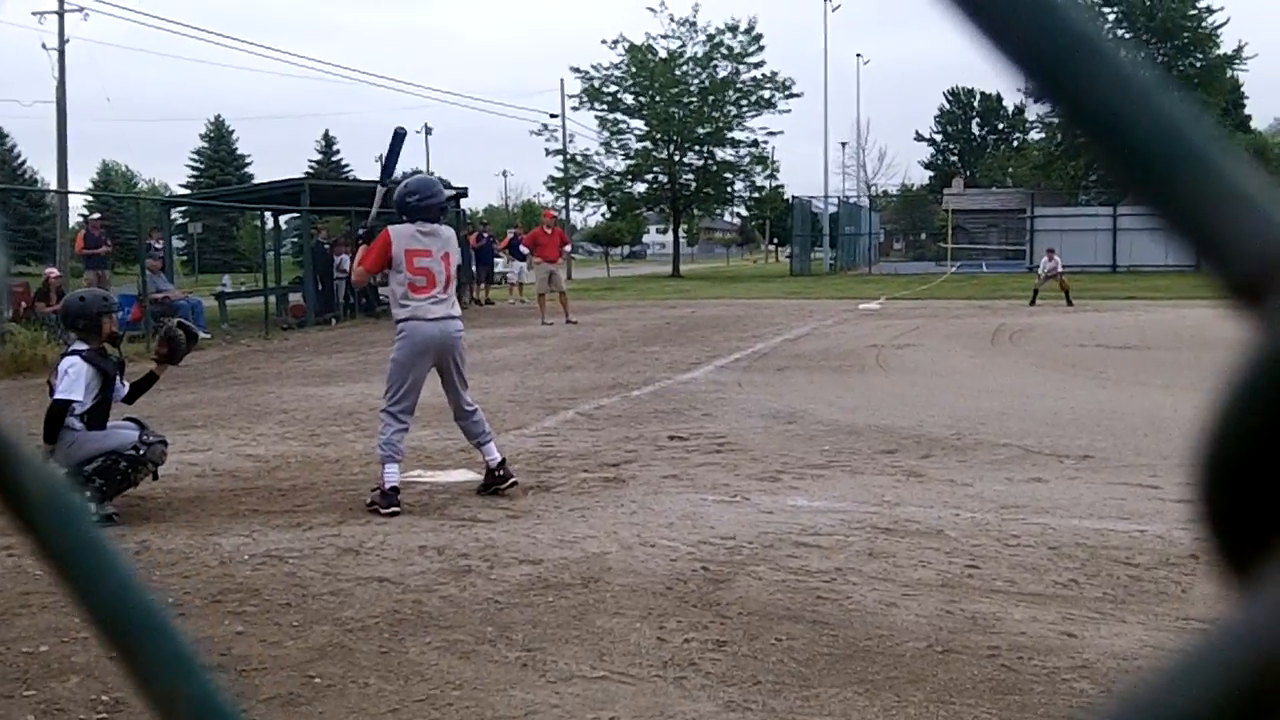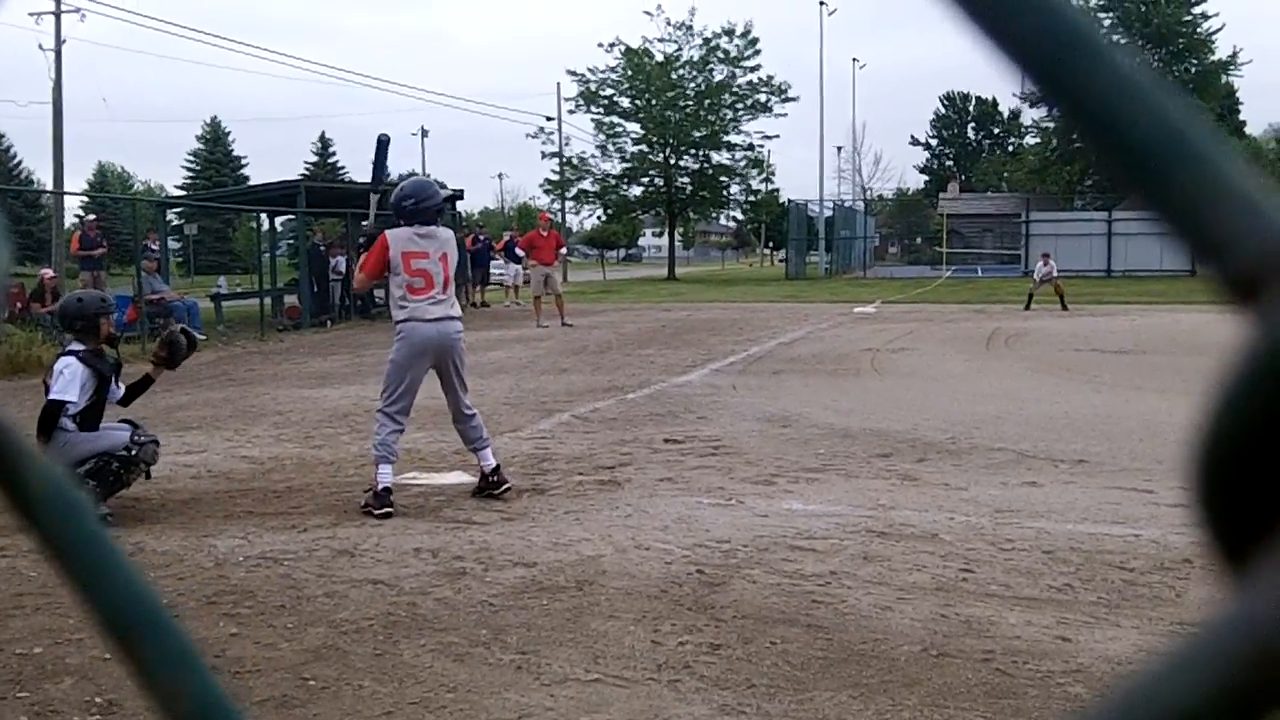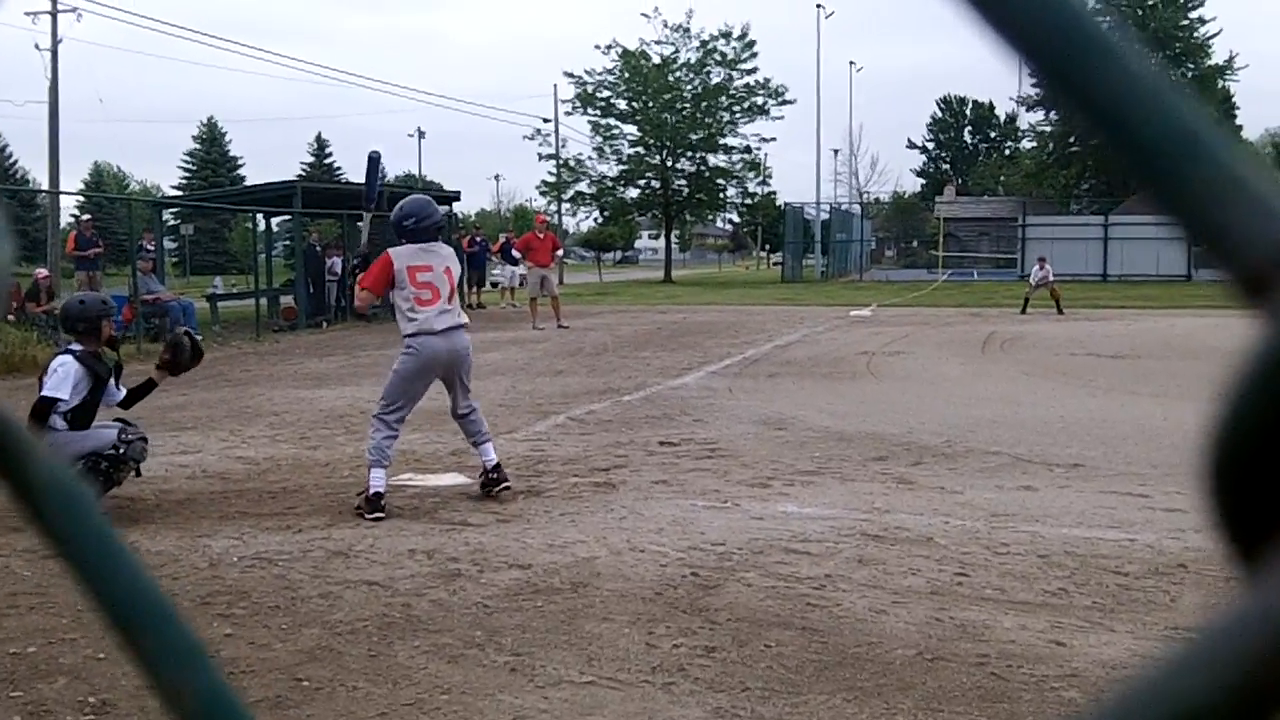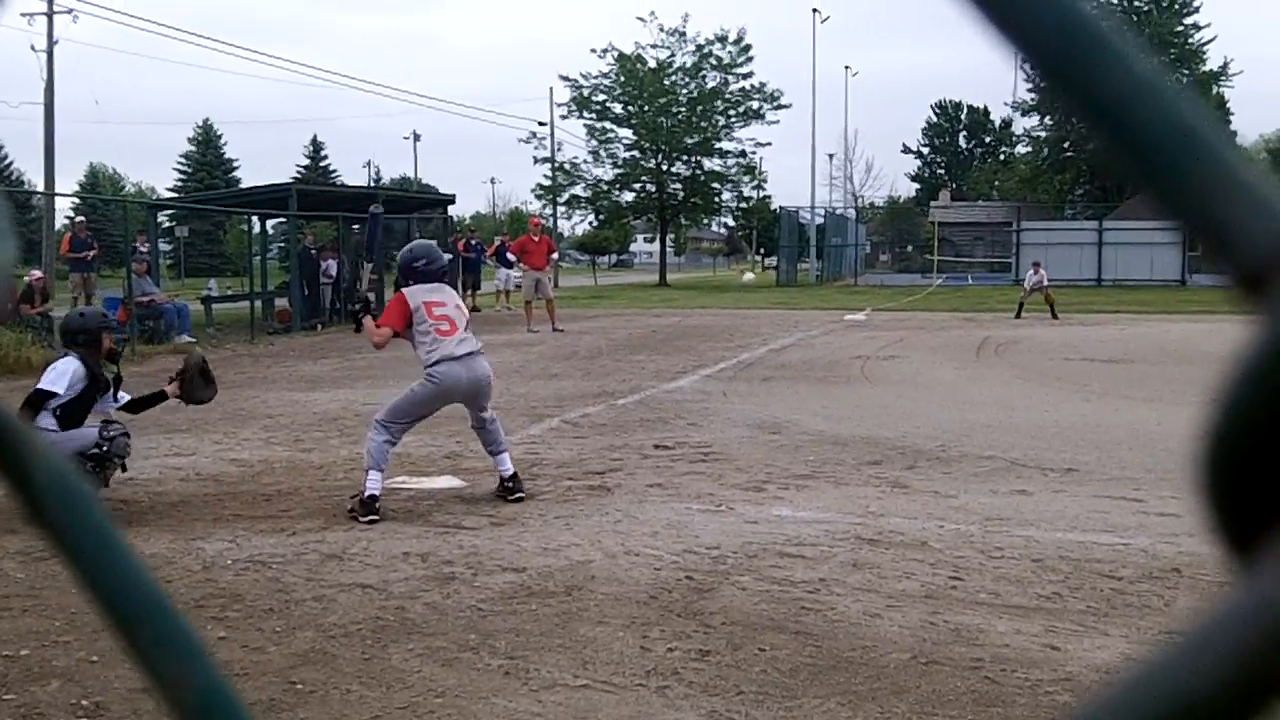
dt=0.2s
person 1, frame 1
left shoulder: (392, 235)
right shoulder: (449, 235)
left elbow: (358, 278)
left wrist: (364, 243)
left hip: (414, 331)
right hip: (451, 328)
left knee: (396, 412)
right knee: (462, 403)
left ankle: (389, 489)
right ankle: (497, 468)
person 1, frame 2
left shoulder: (390, 240)
right shoulder: (448, 237)
left elbow: (360, 285)
left wrist: (365, 251)
left hip: (413, 332)
right hip: (450, 329)
left knee: (391, 412)
right knee: (462, 406)
left ankle: (382, 490)
right ankle: (492, 473)
person 1, frame 3
left shoulder: (392, 257)
right shoulder: (448, 253)
left elbow: (361, 303)
left wrist: (359, 277)
left hip: (422, 346)
right hip: (459, 340)
left knee: (386, 418)
right knee: (464, 408)
left ankle: (374, 493)
right ankle: (494, 470)
person 1, frame 4
left shoulder: (405, 296)
right shoulder: (450, 293)
left elbow: (381, 340)
left wrist: (365, 318)
right wrist: (402, 329)
left hip: (443, 375)
right hip: (480, 369)
left knee: (385, 426)
right knee: (484, 418)
left ankle: (369, 498)
right ankle: (510, 479)
person 2, frame 1
left shoulder: (100, 358)
right shoulder: (79, 362)
left elbow: (127, 396)
right elbow: (57, 410)
left wrist: (160, 367)
right wrist: (49, 453)
left hip: (84, 435)
right hip: (70, 442)
left knee: (135, 429)
right knee: (152, 446)
left ankle: (85, 483)
right ankle: (87, 497)
person 2, frame 2
left shoulder: (98, 360)
right shoulder: (75, 363)
left elbow: (123, 398)
right elbow: (50, 411)
left wrist: (157, 370)
left hip: (76, 437)
right hip: (63, 443)
left knee: (129, 432)
person 2, frame 3
left shoulder: (99, 365)
right shoulder: (71, 362)
left elbow: (125, 401)
right elbow: (41, 408)
left wrist: (158, 376)
left hip: (71, 437)
right hip: (54, 442)
left knee: (126, 431)
right knee: (133, 442)
person 2, frame 4
left shoulder: (98, 380)
right shoulder: (73, 365)
left elbow: (132, 406)
right elbow: (32, 403)
left wrist: (168, 392)
left hip: (58, 441)
right knee: (116, 437)
